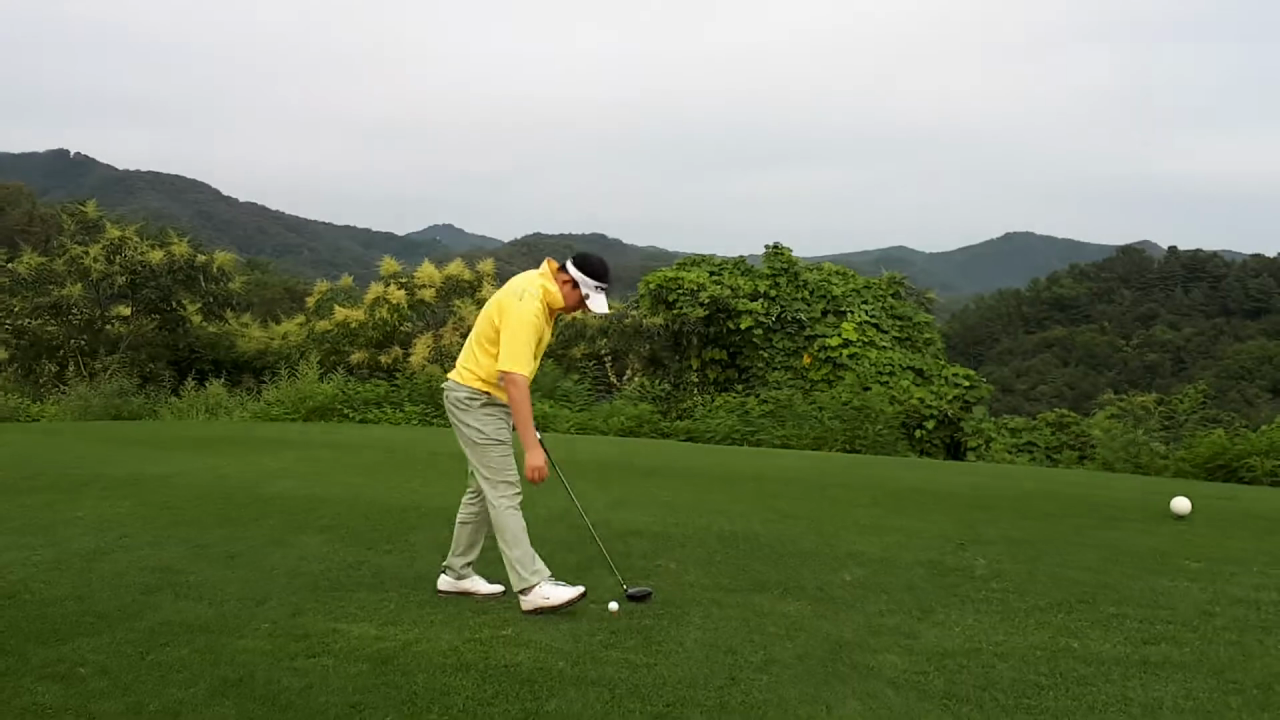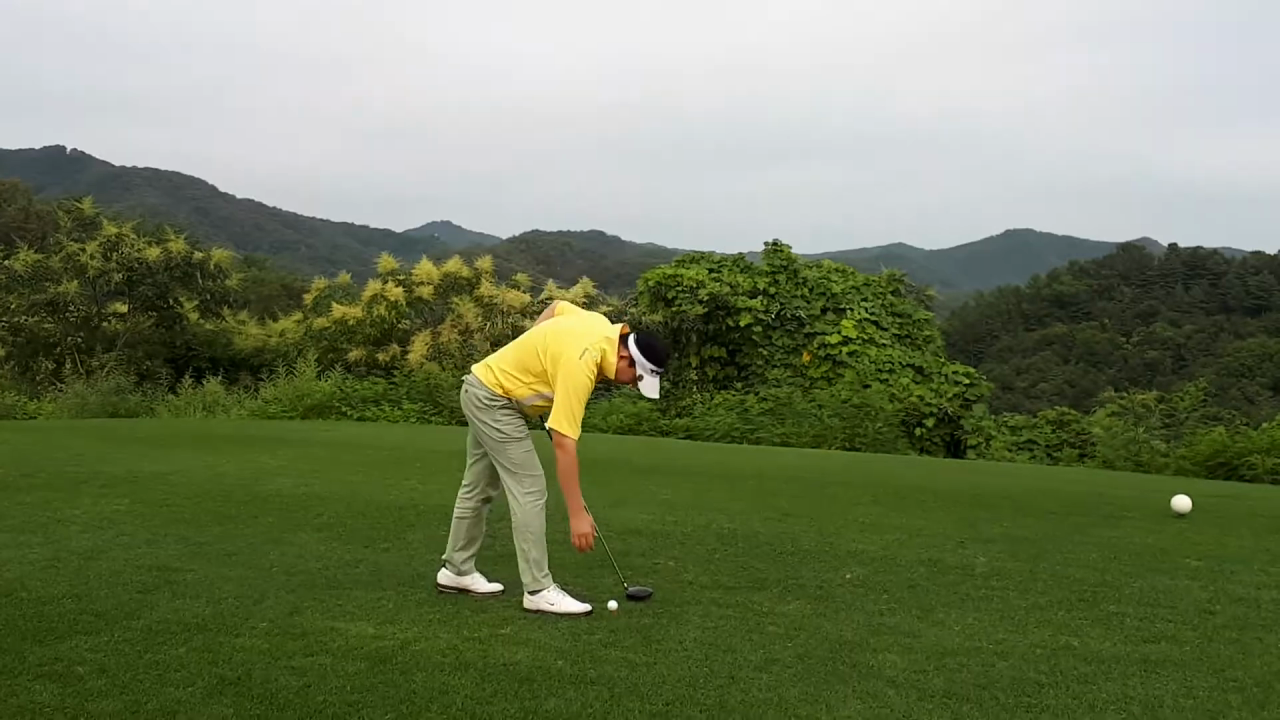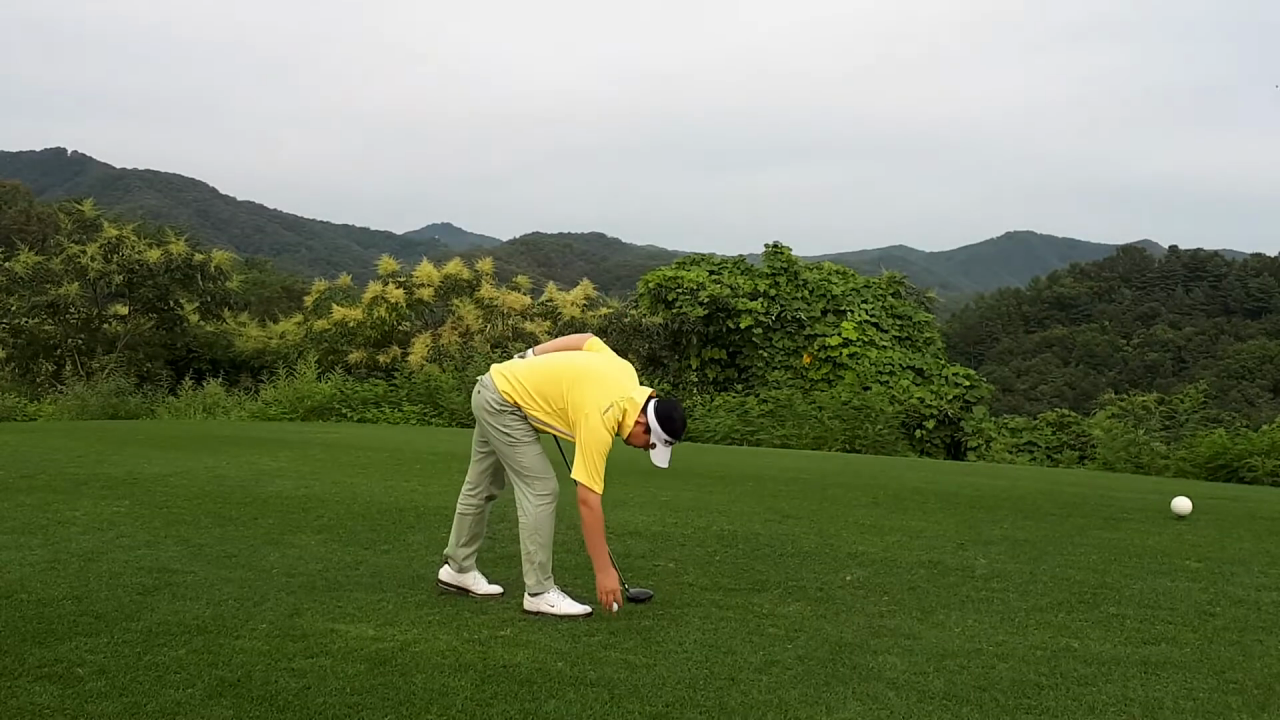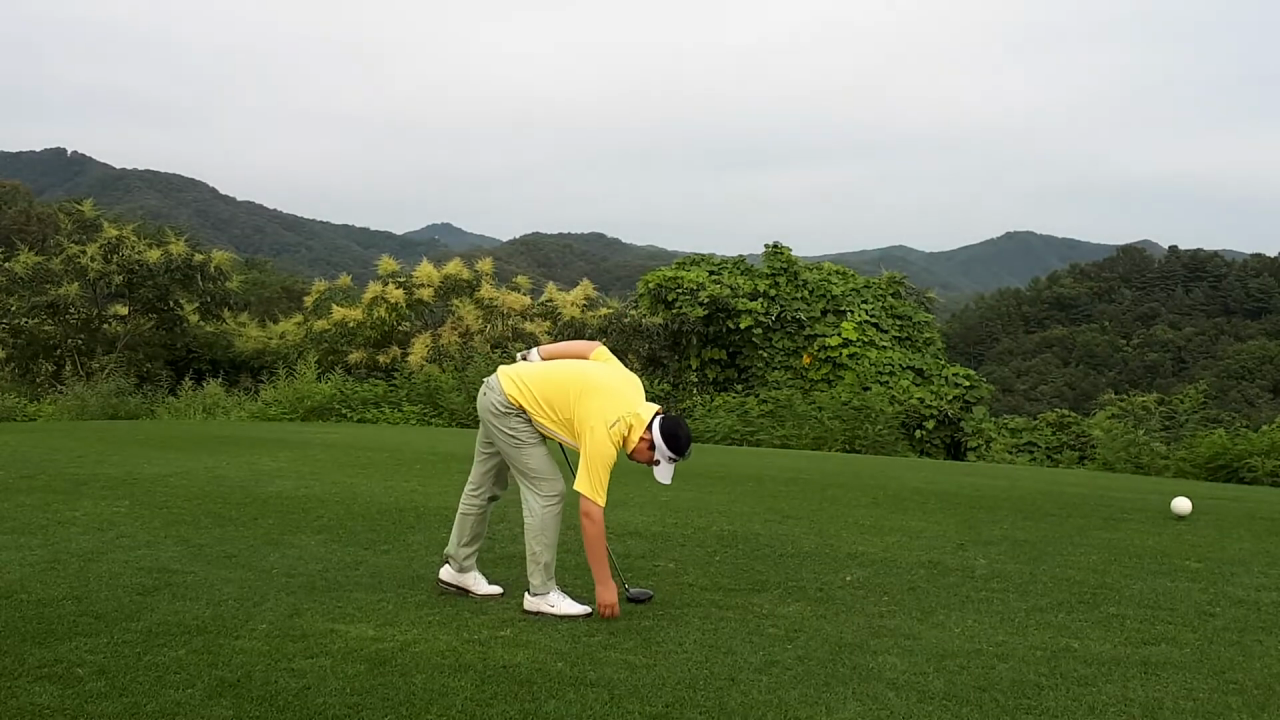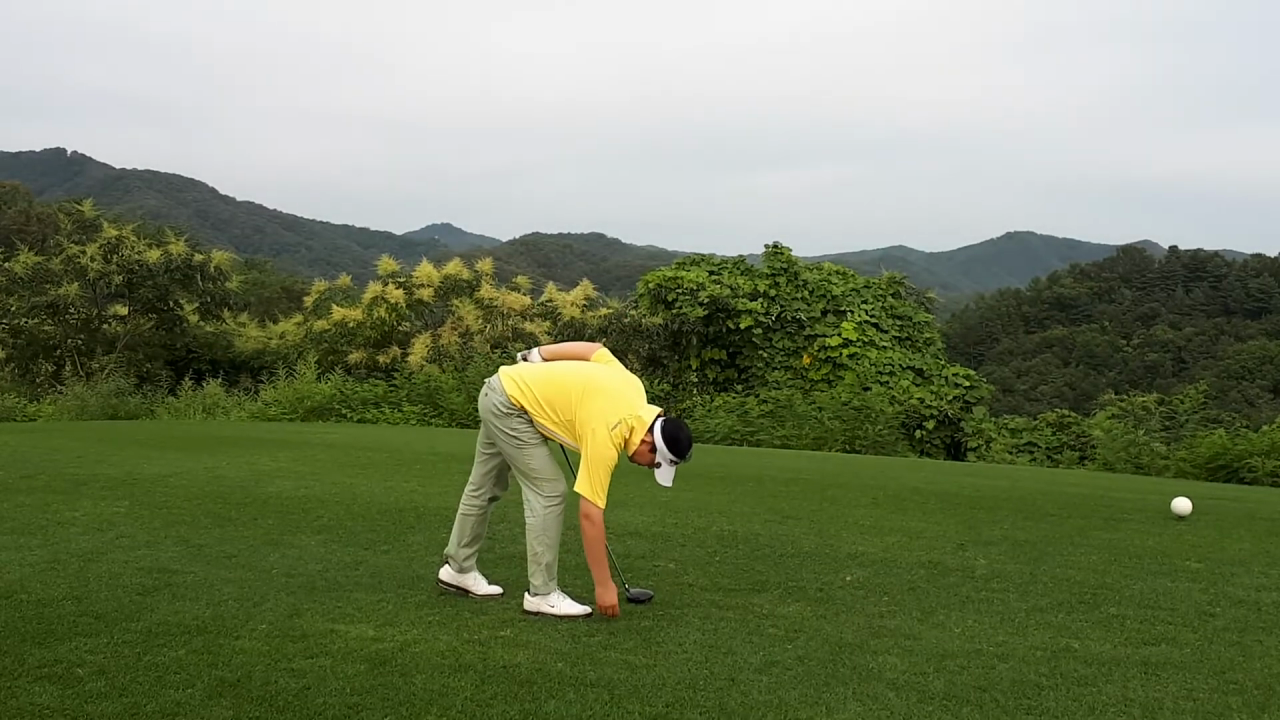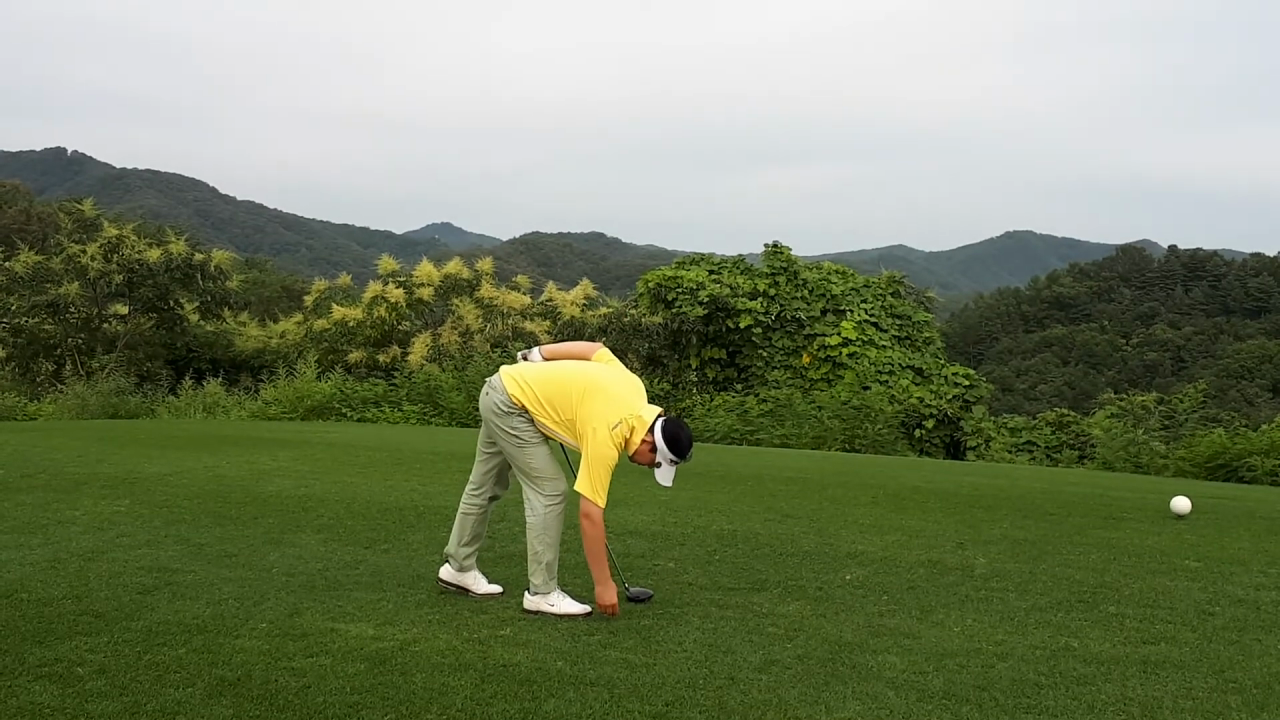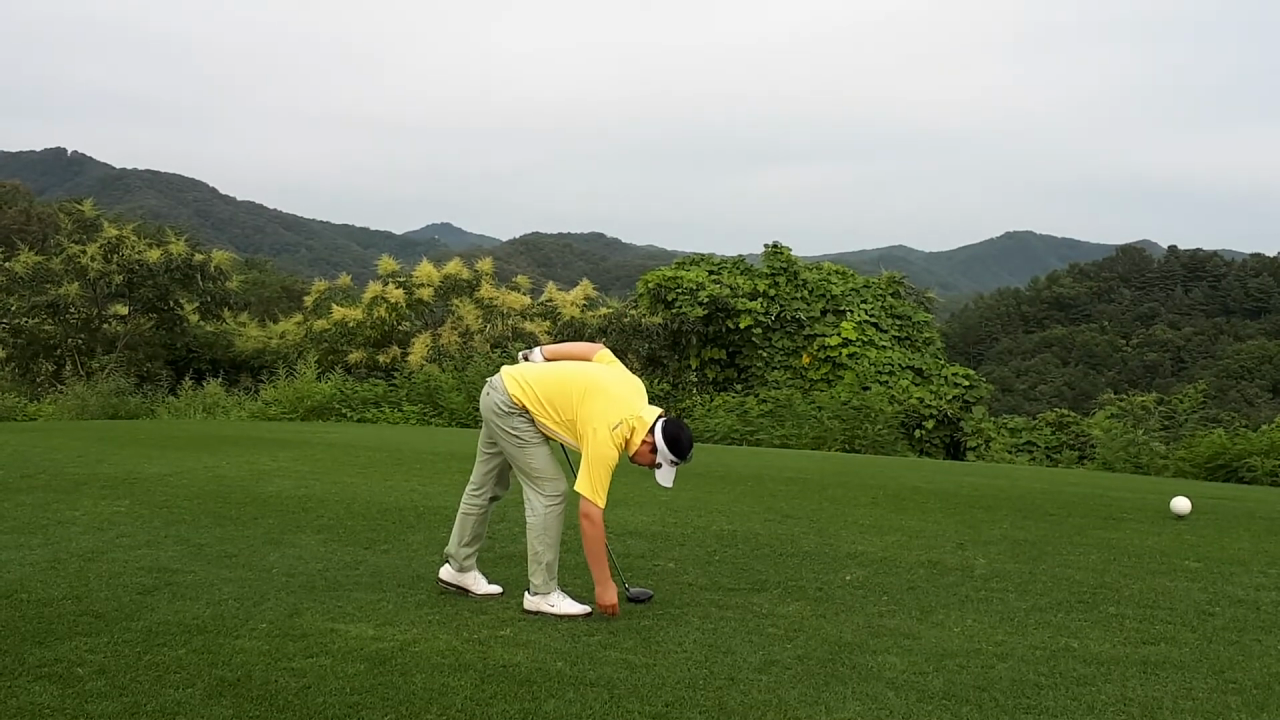
dt=0.3s
person 1, frame 1
left shoulder: (537, 284)
right shoulder: (528, 305)
right elbow: (515, 380)
right wrist: (532, 448)
left hip: (490, 396)
right hip: (475, 397)
left knee: (484, 489)
right knee: (504, 492)
left ankle: (457, 573)
right ankle: (534, 586)
person 1, frame 2
left shoulder: (604, 329)
right shoulder: (580, 366)
left elbow: (556, 309)
right elbow: (564, 445)
right wrist: (578, 515)
left hip: (485, 388)
right hip: (493, 397)
left knee: (481, 486)
right knee: (530, 488)
left ankle: (457, 570)
right ankle: (538, 590)
person 1, frame 3
left shoulder: (627, 375)
right shoulder: (599, 420)
left elbow: (586, 339)
right elbow: (587, 500)
left wrist: (533, 356)
right wrist: (604, 570)
left hip: (496, 387)
right hip: (504, 403)
left knee: (482, 485)
right knee: (541, 491)
left ankle: (458, 568)
right ankle: (539, 592)
person 1, frame 4
left shoulder: (632, 388)
right shoulder: (605, 434)
left elbow: (594, 348)
right elbow: (590, 513)
left wrist: (536, 356)
right wrist: (604, 584)
left hip: (503, 388)
right hip: (508, 404)
left knee: (485, 487)
right knee: (547, 492)
left ankle: (459, 568)
right ankle: (541, 592)
person 1, frame 5
left shoulder: (633, 388)
right shoulder: (606, 437)
left elbow: (595, 349)
right elbow: (590, 515)
left wrist: (536, 357)
right wrist: (604, 586)
left hip: (503, 389)
right hip: (510, 405)
left knee: (485, 487)
right knee: (549, 492)
left ankle: (458, 568)
right ankle: (542, 593)
person 1, frame 6
left shoulder: (635, 390)
right shoulder: (607, 437)
left elbow: (596, 349)
right elbow: (590, 514)
left wrist: (536, 355)
right wrist: (604, 584)
left hip: (503, 389)
right hip: (510, 404)
left knee: (487, 486)
right knee: (549, 493)
left ankle: (459, 567)
right ankle: (542, 592)
person 1, frame 7
left shoulder: (635, 391)
right shoulder: (607, 437)
left elbow: (597, 350)
right elbow: (590, 515)
left wrist: (538, 355)
right wrist: (604, 585)
left hip: (504, 390)
right hip: (511, 403)
left knee: (486, 487)
right knee: (550, 493)
left ankle: (459, 567)
right ankle: (542, 593)
